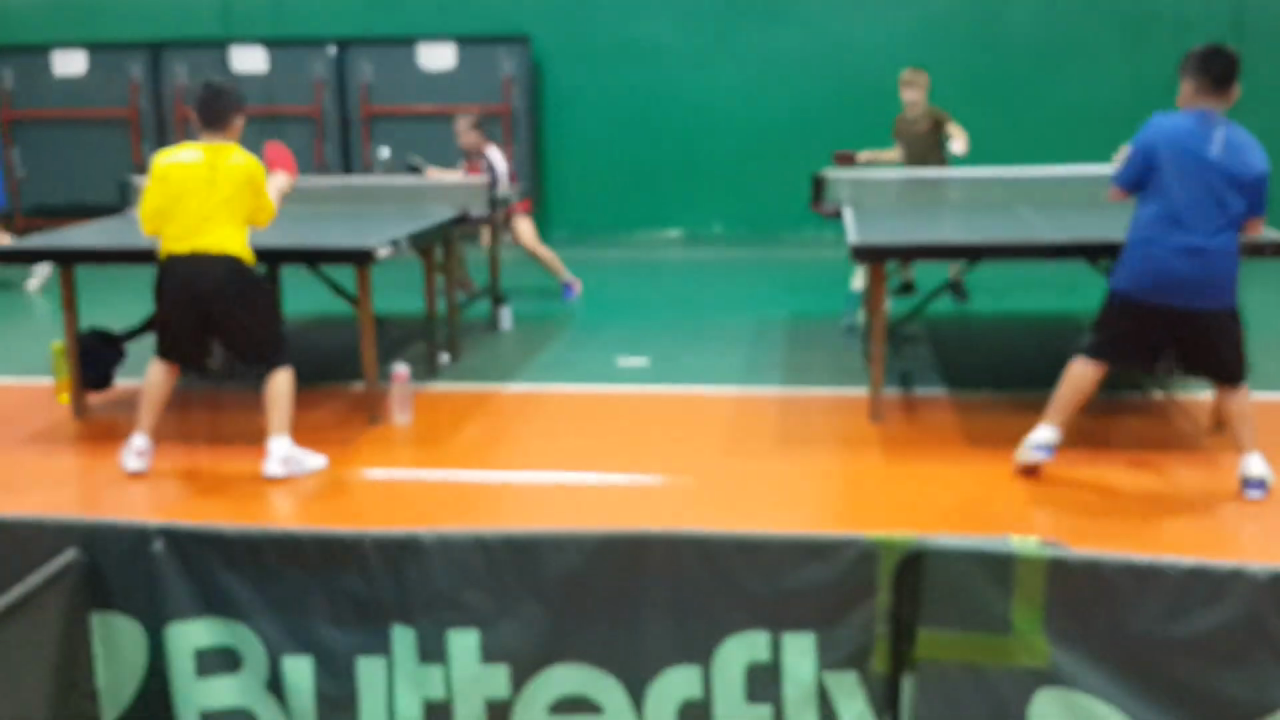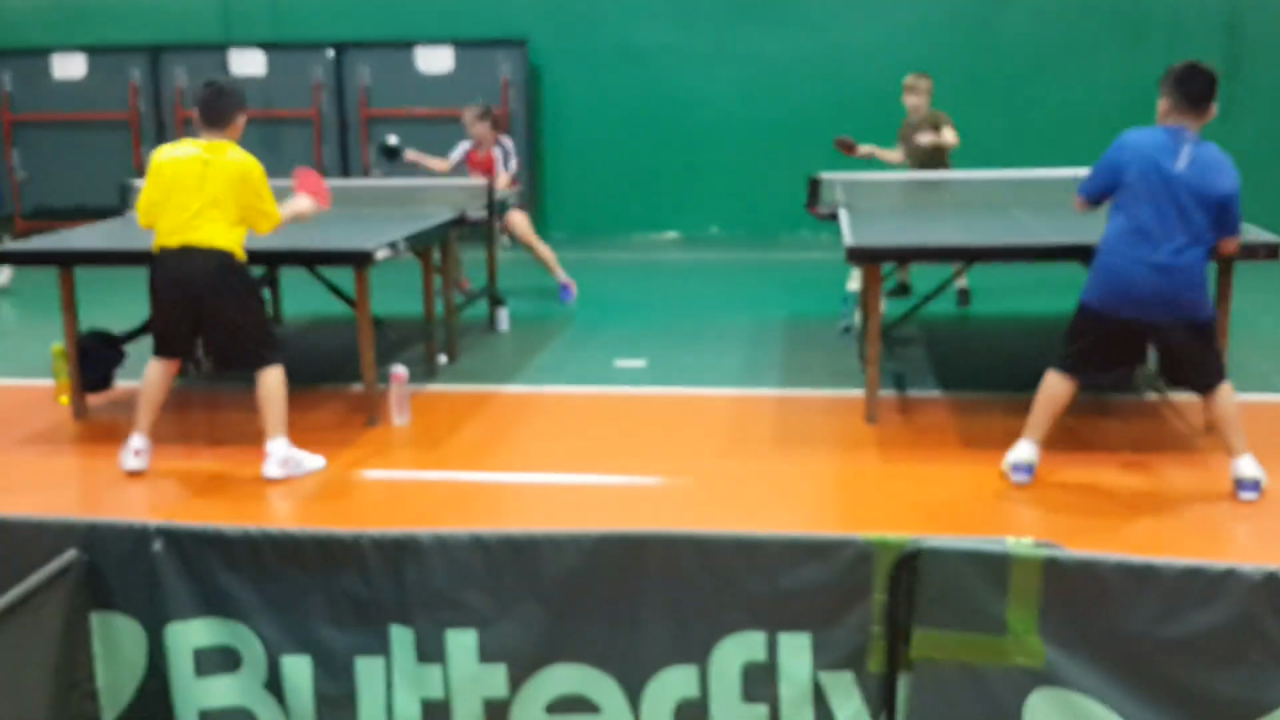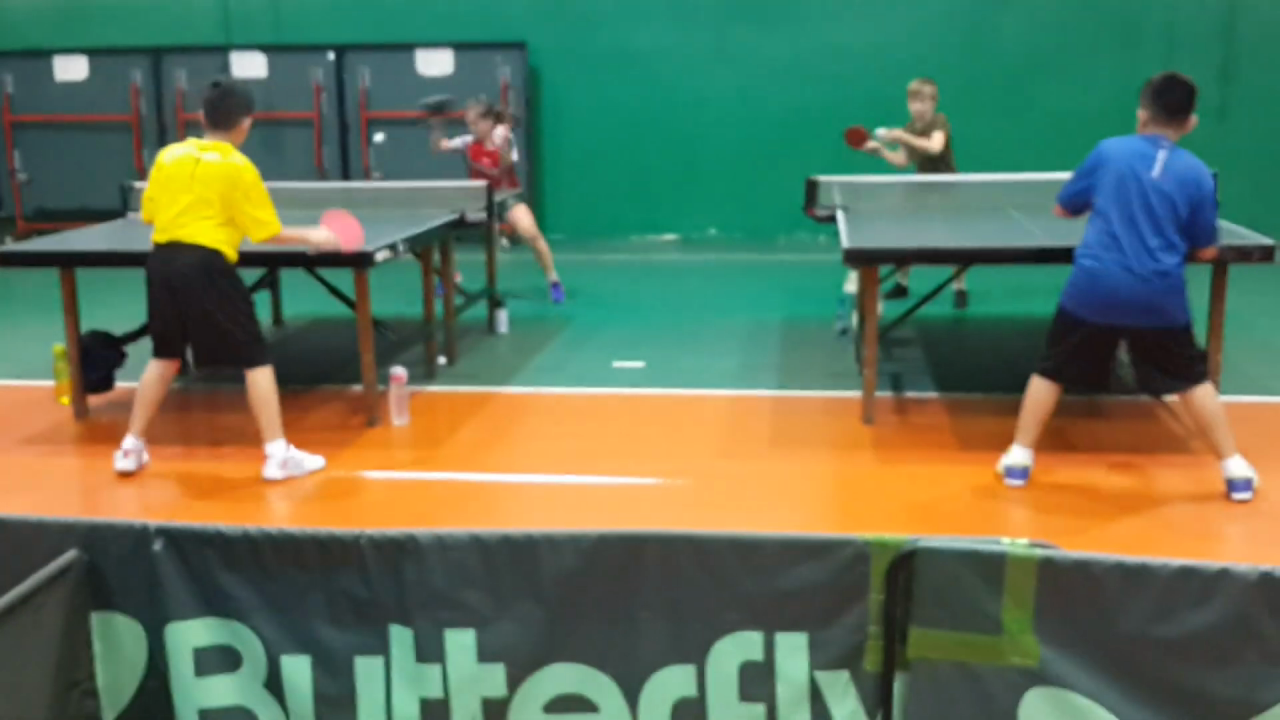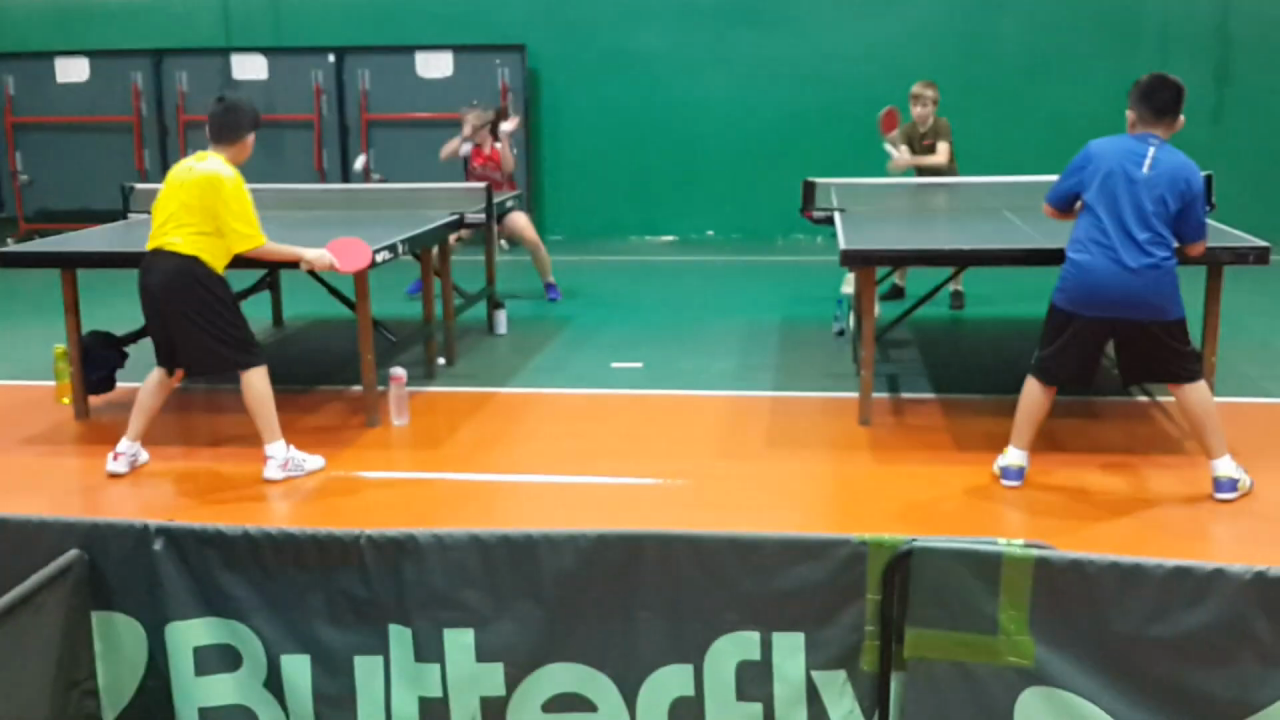
dt=0.1s
person 1, frame 1
left shoulder: (1158, 129)
right shoulder: (1251, 151)
left elbow: (1121, 190)
right elbow: (1252, 227)
left wrist: (1127, 164)
left hip: (1146, 273)
right hip: (1212, 282)
left knee: (1097, 355)
right knee: (1231, 375)
left ankle: (1044, 438)
right ankle: (1253, 468)
person 1, frame 2
left shoulder: (1130, 144)
right shoulder: (1222, 168)
left elbow: (1084, 201)
right elbow: (1228, 244)
left hip: (1115, 285)
right hip: (1182, 292)
left knee: (1069, 367)
right knee: (1212, 380)
left ankle: (1024, 455)
right ankle: (1245, 469)
person 1, frame 3
left shoulder: (1107, 152)
right shoulder: (1197, 175)
left elbow: (1064, 207)
right elbow: (1205, 252)
left hip: (1092, 291)
right hip: (1159, 298)
left knee: (1051, 372)
right knee: (1192, 378)
left ankle: (1019, 459)
right ankle: (1235, 471)
person 1, frame 4
left shoulder: (1096, 151)
right shoulder: (1186, 171)
left elbow: (1054, 208)
right elbow: (1195, 247)
left hip: (1084, 285)
right hip: (1152, 292)
left knee: (1045, 372)
right knee: (1187, 376)
left ankle: (1014, 460)
right ankle: (1224, 470)
person 2, frame 1
left shoulder: (165, 161)
right shoulder: (248, 166)
left elbow: (149, 223)
right elbow: (262, 216)
right wrist: (277, 188)
left hip: (178, 271)
right hip: (228, 272)
left knee: (168, 357)
right knee: (275, 359)
left ankle: (139, 445)
right ankle: (280, 451)
person 2, frame 2
left shoulder: (164, 156)
right shoulder: (245, 165)
left elbow: (146, 217)
right elbow: (267, 223)
right wrist: (297, 207)
left hip: (171, 266)
right hip: (219, 269)
left knee: (165, 356)
right knee: (267, 359)
left ankle: (138, 445)
right ankle: (278, 452)
person 2, frame 3
left shoulder: (168, 155)
right shoulder: (239, 168)
left elbow: (149, 211)
right elbow: (265, 233)
right wrist: (312, 237)
left hip: (163, 263)
right hip: (205, 268)
left knee: (163, 355)
right knee: (255, 359)
left ankle: (131, 446)
right ankle: (277, 454)
person 2, frame 4
left shoulder: (182, 168)
right shoulder: (225, 178)
right elbow: (251, 246)
right wrist: (305, 255)
left hip: (155, 271)
right hip: (191, 275)
left knee: (169, 365)
right knee: (249, 361)
left ankle: (126, 449)
right ankle: (277, 454)
person 3, frame 1
left shoulder: (937, 114)
right shoulder: (900, 122)
left elbow: (958, 132)
left wrist: (961, 141)
right wrist: (872, 156)
left ankle: (956, 277)
right ankle: (907, 279)
person 3, frame 2
left shoulder: (937, 118)
right shoulder: (904, 125)
left elbow: (952, 139)
right elbow: (901, 157)
left wrist: (934, 139)
right wrist: (874, 151)
left ankle: (962, 286)
right ankle: (903, 281)
person 3, frame 3
left shoulder: (939, 121)
right shoulder: (908, 127)
left elbow: (936, 147)
right elbow: (901, 160)
left wrist: (905, 137)
right wrist: (878, 149)
left ankle: (960, 288)
right ankle: (900, 284)
person 3, frame 4
left shoulder: (941, 127)
right shoulder: (908, 129)
left elbow: (942, 159)
right elbow: (903, 164)
left wrist: (912, 159)
right wrist: (895, 145)
left ankle: (956, 289)
right ankle: (898, 284)
person 4, frame 1
left shoulder: (492, 157)
right shoulder: (471, 154)
left elbow: (501, 194)
right elbow: (463, 176)
left wrist: (489, 227)
right wrist: (434, 174)
left hip: (512, 205)
left knee: (530, 245)
left ankle: (569, 281)
right ankle: (463, 281)
person 4, frame 2
left shoulder: (504, 145)
right shoulder: (467, 147)
left elbow: (505, 179)
right elbow: (445, 166)
right wrist: (416, 157)
left hip: (504, 199)
left knee: (529, 238)
left ankle: (565, 282)
person 4, frame 3
left shoulder: (507, 139)
right shoulder: (470, 140)
left elbow: (508, 163)
right elbow: (440, 146)
left wrist: (500, 142)
right wrist: (436, 129)
left hip: (508, 196)
left knee: (531, 234)
left ankle: (554, 281)
person 4, frame 4
left shoulder: (503, 145)
right shoulder: (467, 146)
left elbow: (508, 169)
right elbow: (444, 156)
left wrist: (504, 137)
right wrist: (464, 136)
left knee: (532, 239)
left ankle: (549, 283)
